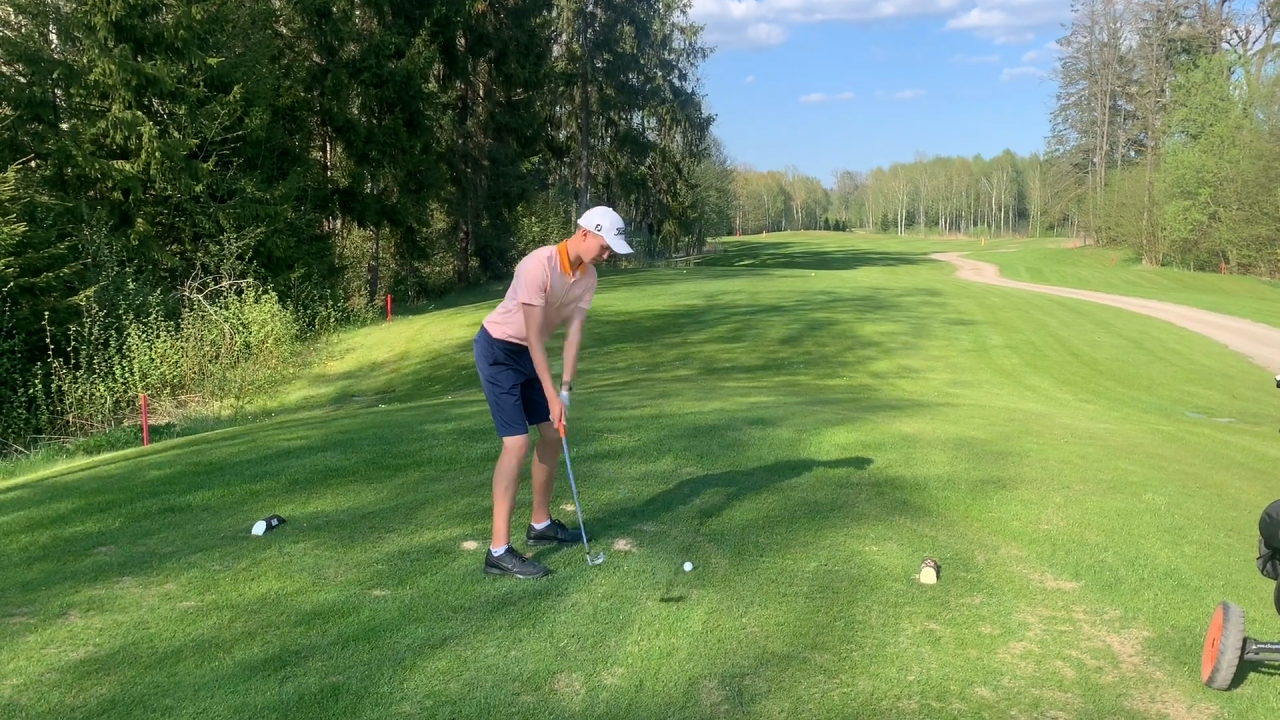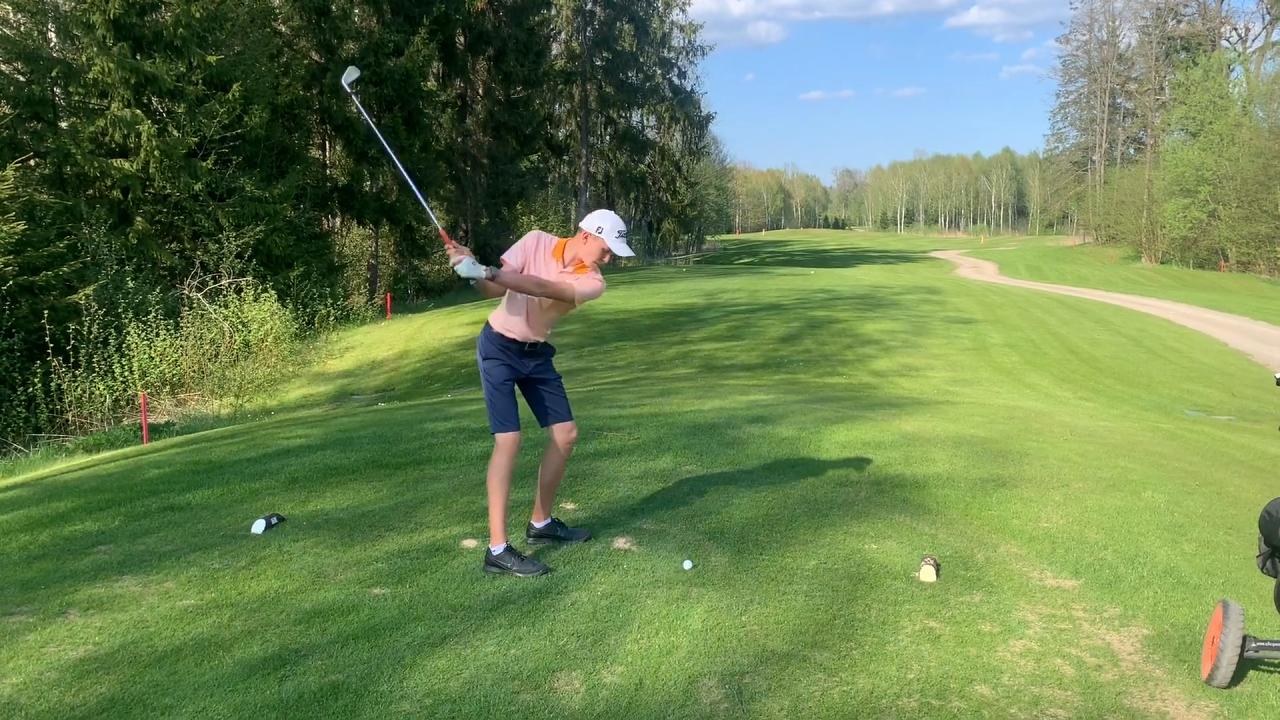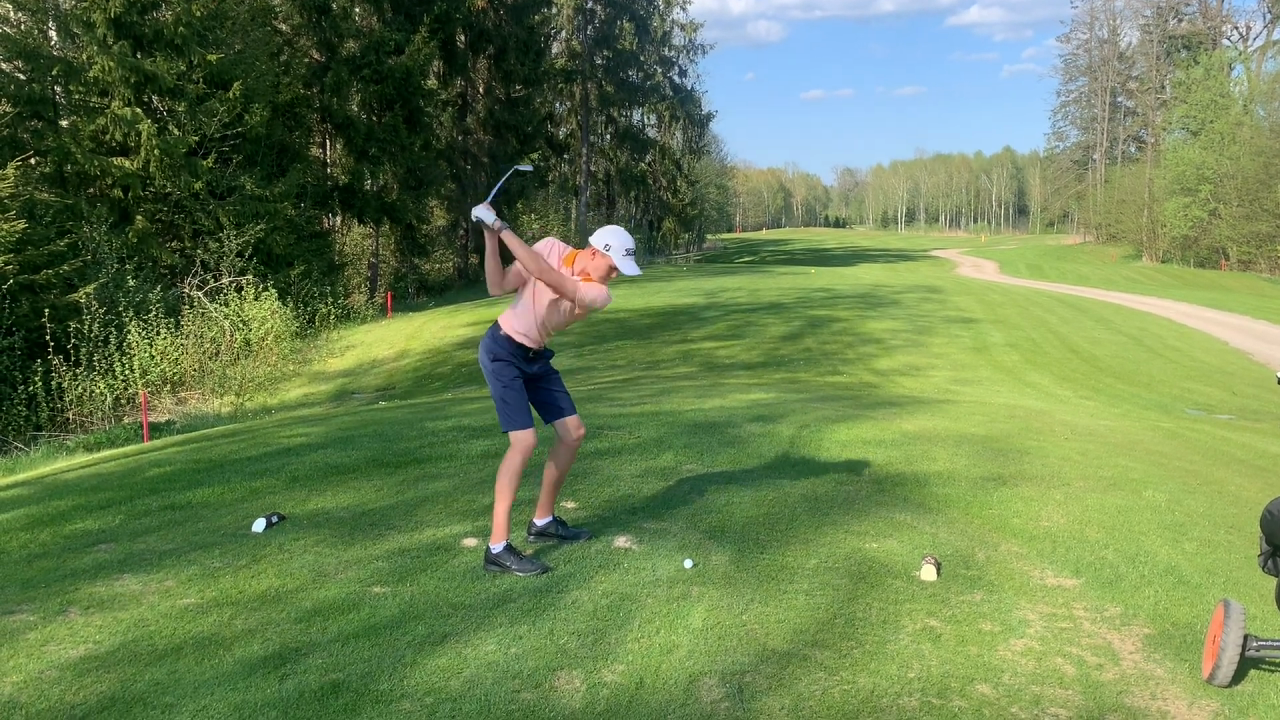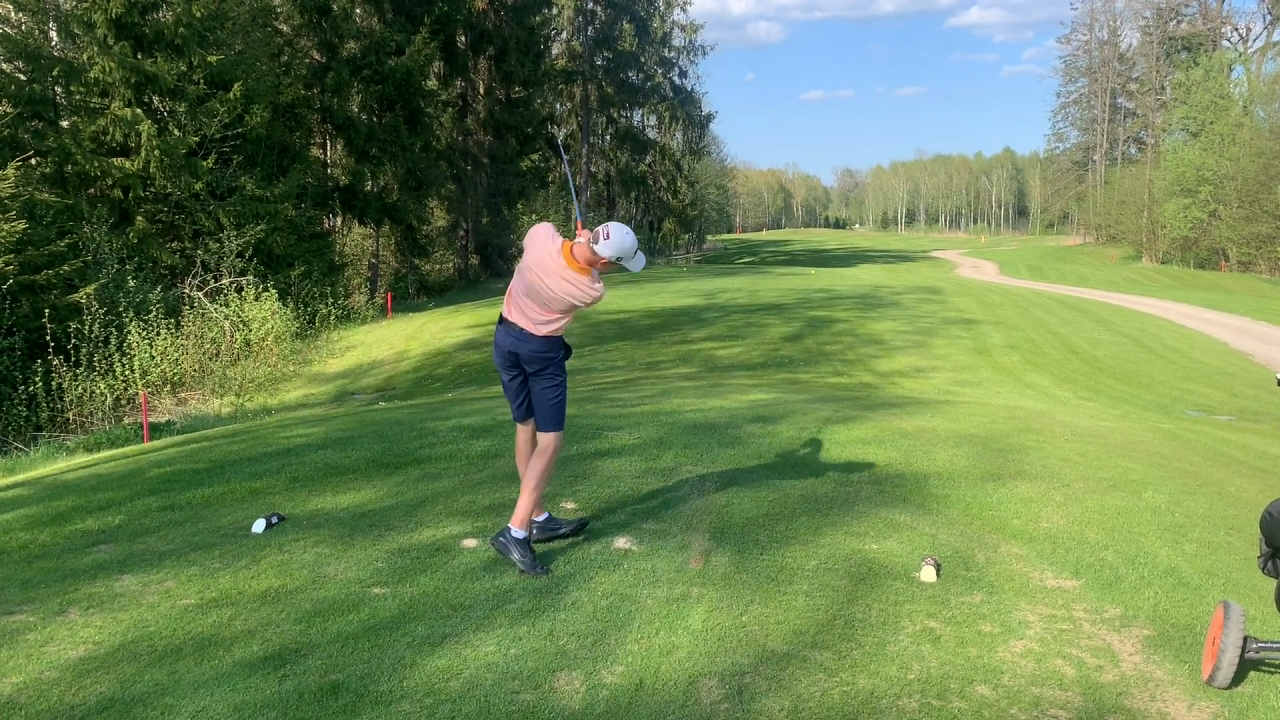
dt=0.3s
person 1, frame 1
left shoulder: (588, 277)
right shoulder: (538, 264)
left elbow: (574, 332)
right elbow: (533, 335)
left wrist: (566, 388)
right wrist: (550, 395)
left hip: (527, 352)
right hip: (498, 350)
left knee: (552, 432)
right knee: (517, 443)
left ankle: (541, 524)
right ankle: (499, 551)
person 1, frame 2
left shoulder: (592, 284)
right shoulder: (537, 241)
left elbow: (542, 288)
right elbow: (494, 288)
left wrist: (488, 272)
right wrist: (471, 266)
left hip: (535, 354)
right hip: (498, 348)
left knee: (565, 436)
right knee: (509, 442)
left ankle: (541, 523)
right ankle: (497, 549)
person 1, frame 3
left shoulder: (598, 295)
right shoulder: (550, 248)
left elbow: (549, 277)
right elbow: (498, 286)
left wrist: (500, 229)
right wrist: (491, 233)
left hip: (534, 356)
right hip: (502, 350)
left knee: (573, 433)
right knee: (525, 441)
left ankle: (543, 521)
right ankle: (498, 547)
person 1, frame 4
left shoulder: (539, 237)
right shoulder: (590, 290)
left wrist: (584, 243)
left hip: (506, 337)
right hip: (541, 350)
left knee: (525, 430)
right knee: (549, 443)
left ankle: (538, 520)
right ankle: (516, 532)
